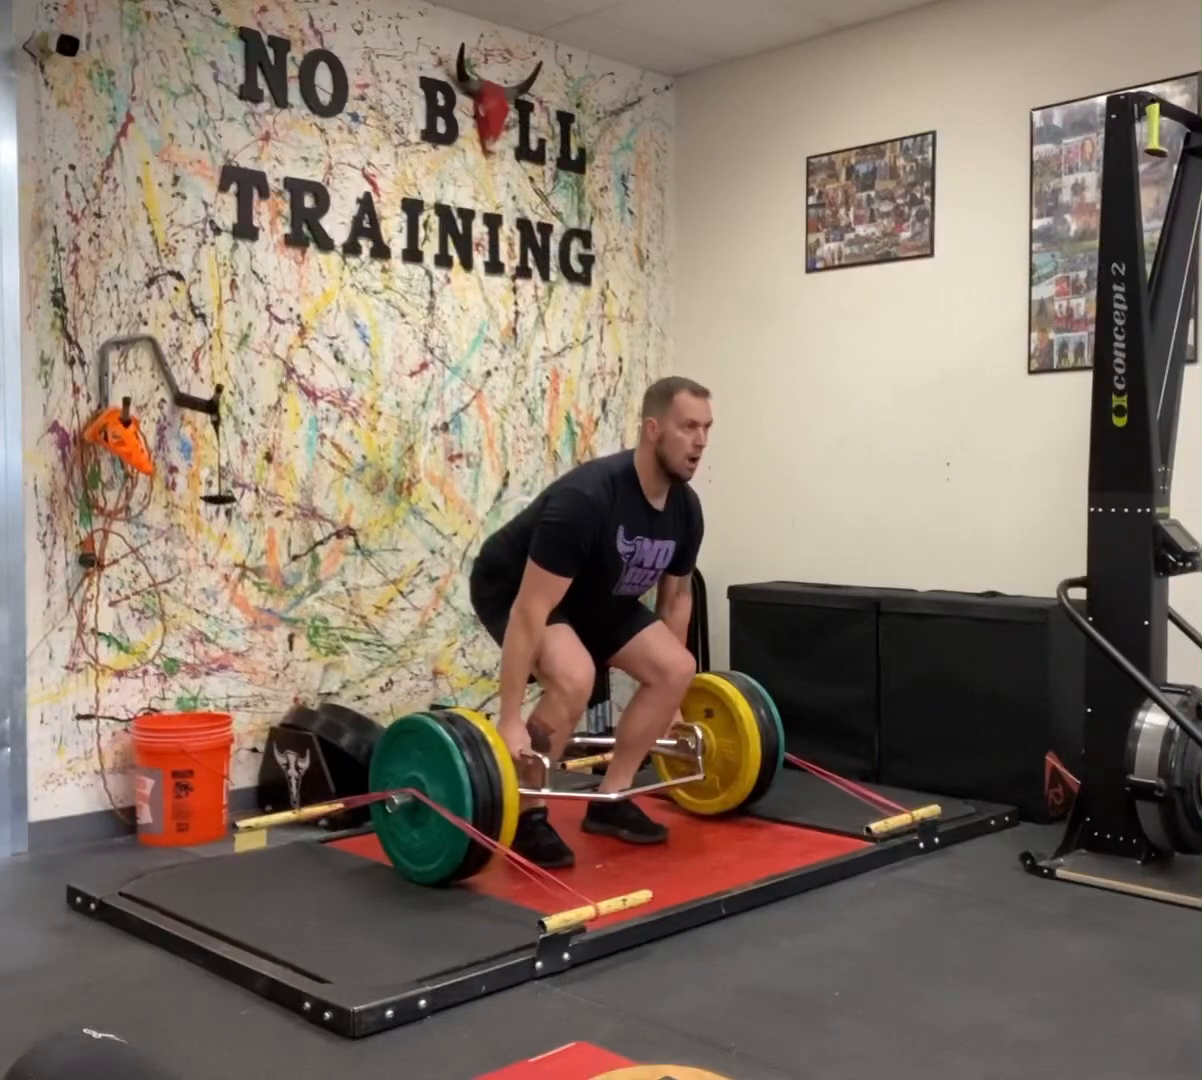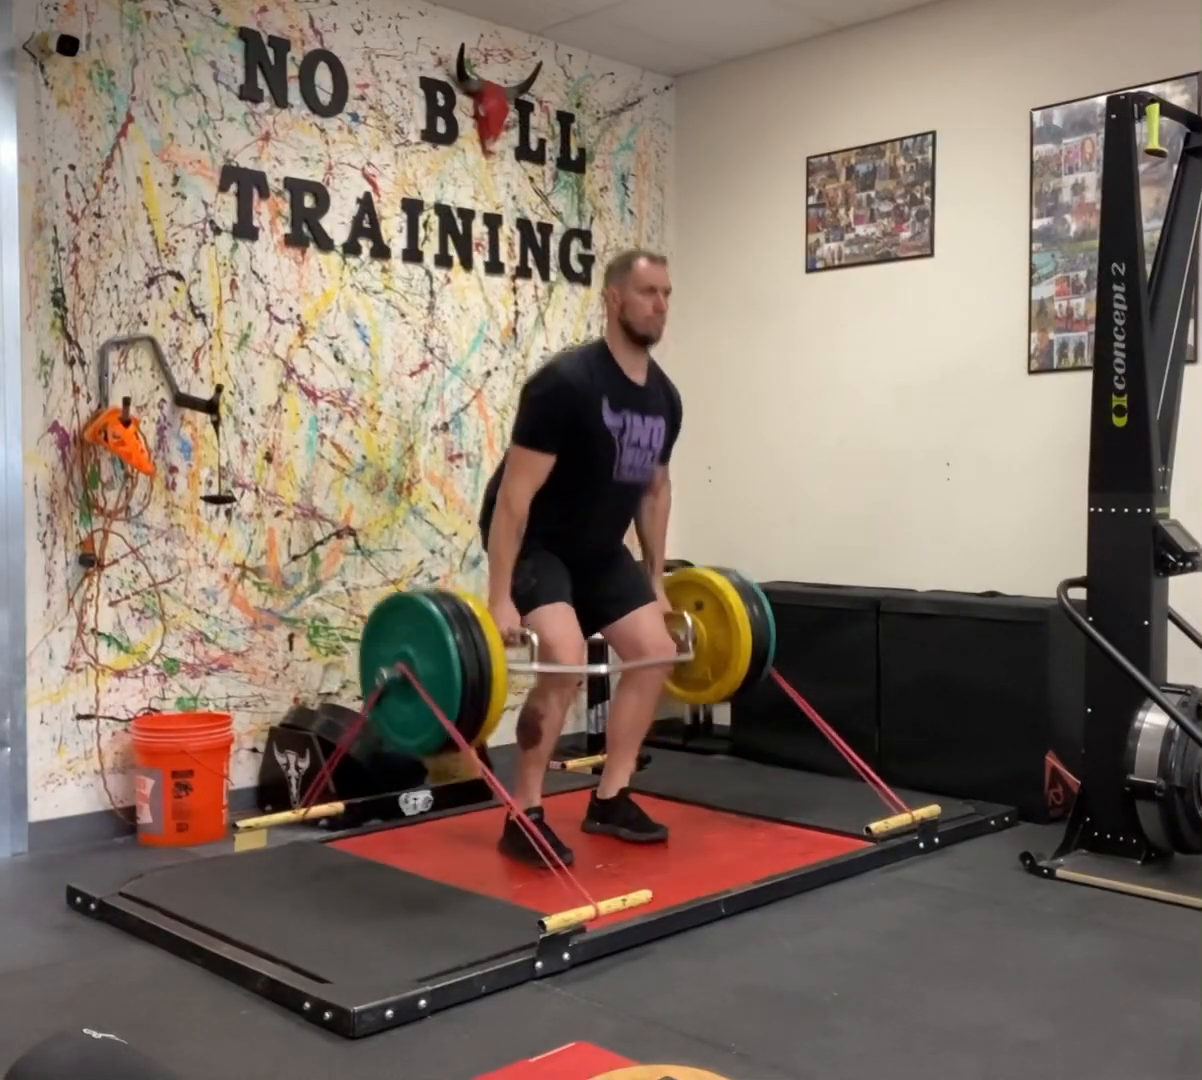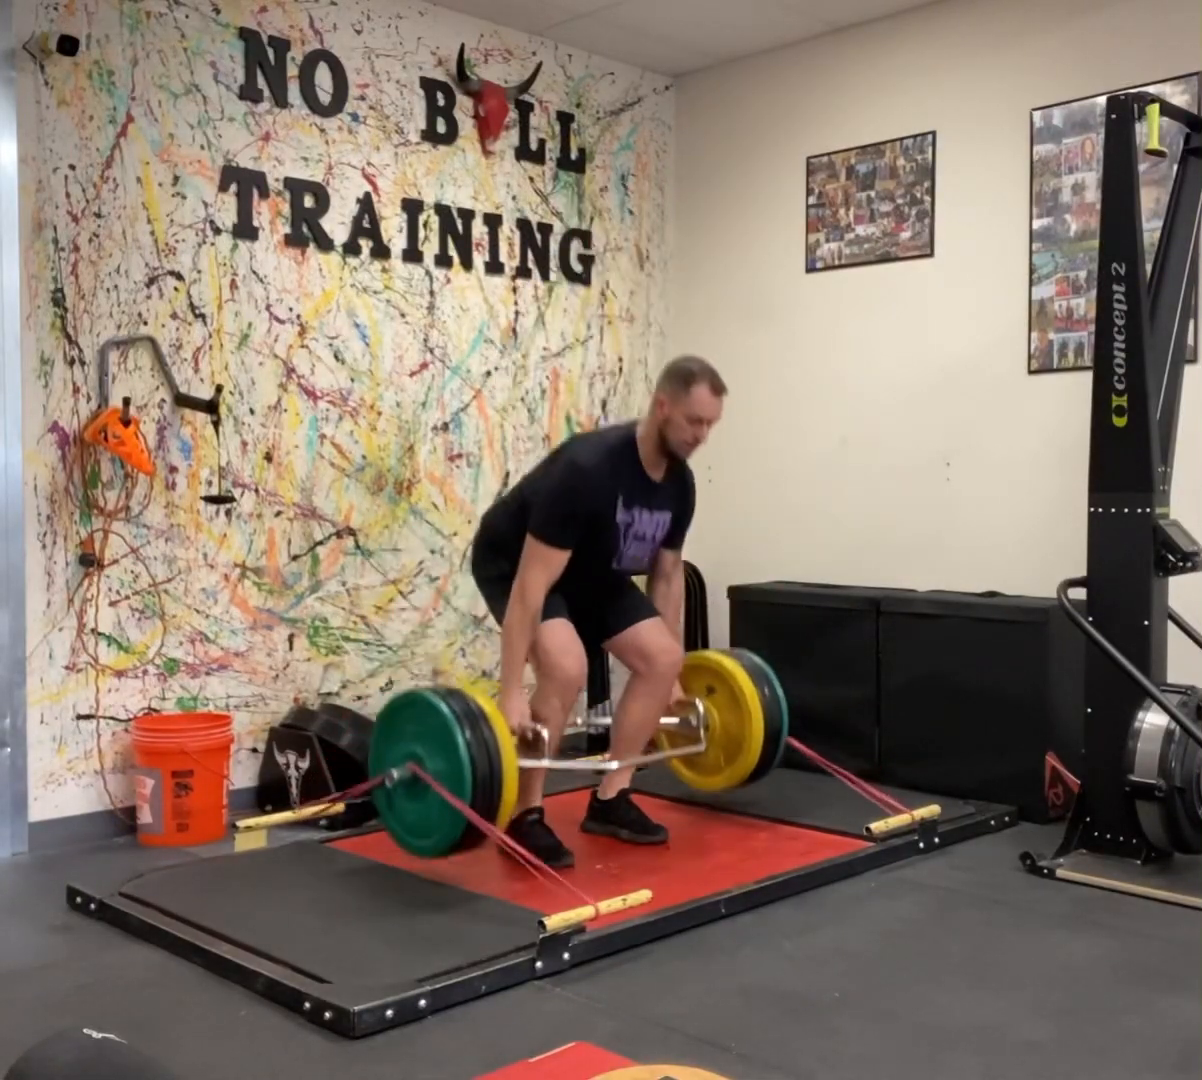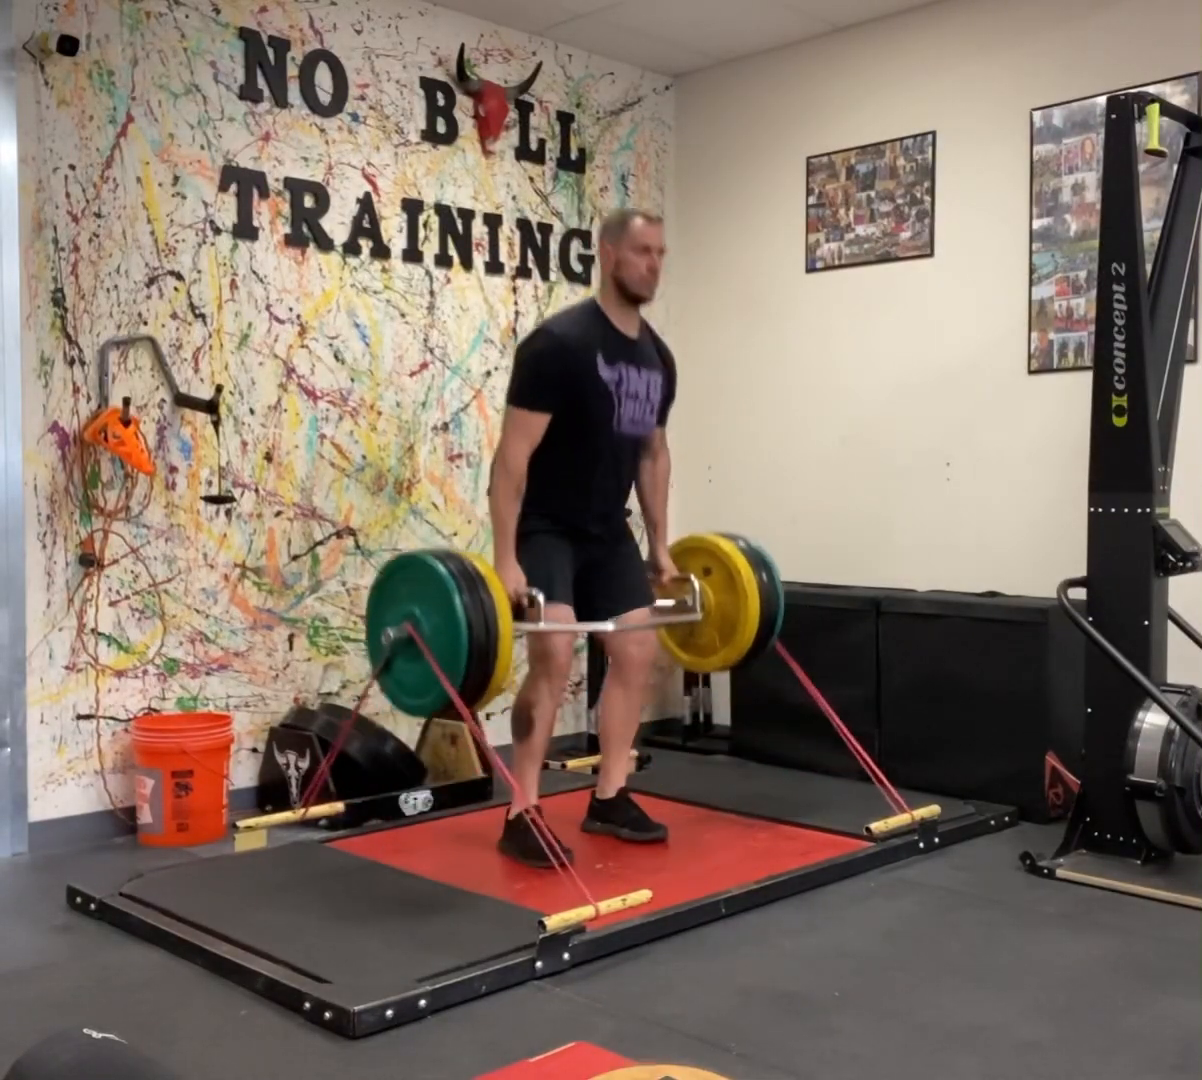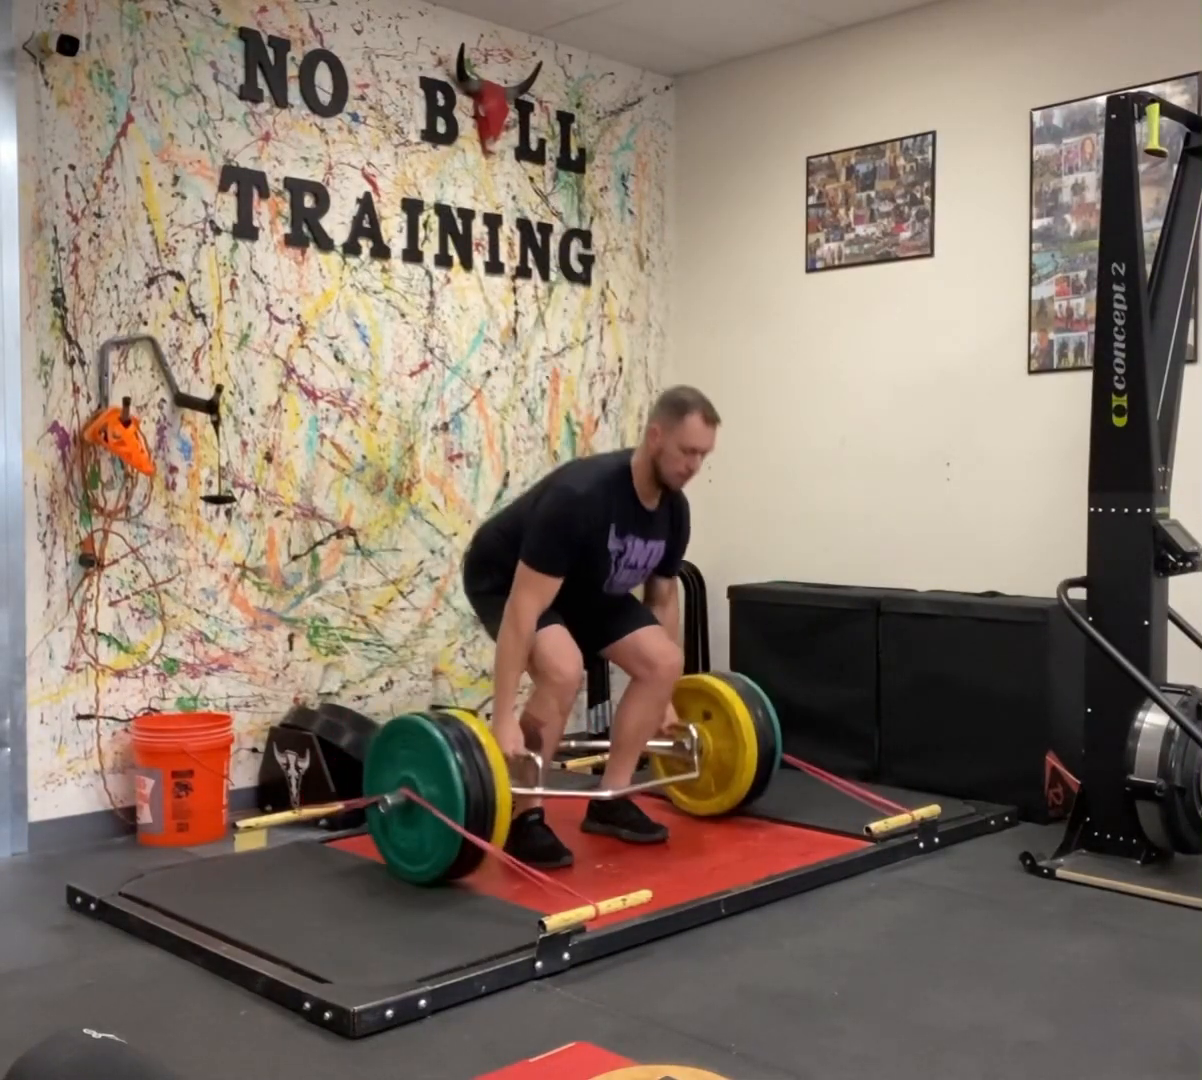
dt=1s
person 1, frame 1
left shoulder: (685, 509)
right shoulder: (586, 500)
left elbow: (675, 597)
right elbow: (530, 612)
left wrist: (673, 705)
right wrist: (509, 722)
right hip: (510, 588)
left knee: (675, 669)
right knee: (573, 679)
left ankle: (610, 800)
right ankle: (526, 817)
person 1, frame 2
left shoulder: (664, 397)
right shoulder: (567, 382)
left elbow: (654, 490)
right elbow: (514, 495)
left wrist: (657, 584)
right wrist: (500, 600)
left hip: (598, 546)
right hip: (533, 542)
left knee: (656, 651)
right knee: (564, 660)
left ankle: (609, 799)
right ankle: (523, 815)
person 1, frame 3
left shoulder: (679, 484)
right shoulder: (587, 470)
left elbow: (666, 574)
right elbow: (532, 585)
left wrist: (677, 659)
right wrist: (511, 695)
right hip: (510, 561)
left knee: (660, 660)
right knee: (566, 668)
left ankle: (610, 800)
right ankle: (524, 817)
person 1, frame 4
left shoulder: (657, 357)
right shoulder: (559, 342)
left elbow: (654, 455)
right elbow: (513, 454)
left wrist: (660, 548)
right wrist: (506, 562)
left hip: (603, 524)
right hip: (539, 521)
left knee: (637, 651)
right knee: (555, 653)
left ankle: (609, 797)
right ankle: (522, 815)
person 1, frame 5
left shoulder: (673, 512)
right shoulder: (580, 498)
left elbow: (662, 597)
right elbow: (525, 608)
left wrist: (667, 707)
right wrist: (505, 720)
right hip: (502, 577)
left knee: (664, 665)
right knee: (564, 671)
left ankle: (609, 800)
right ankle: (524, 818)
